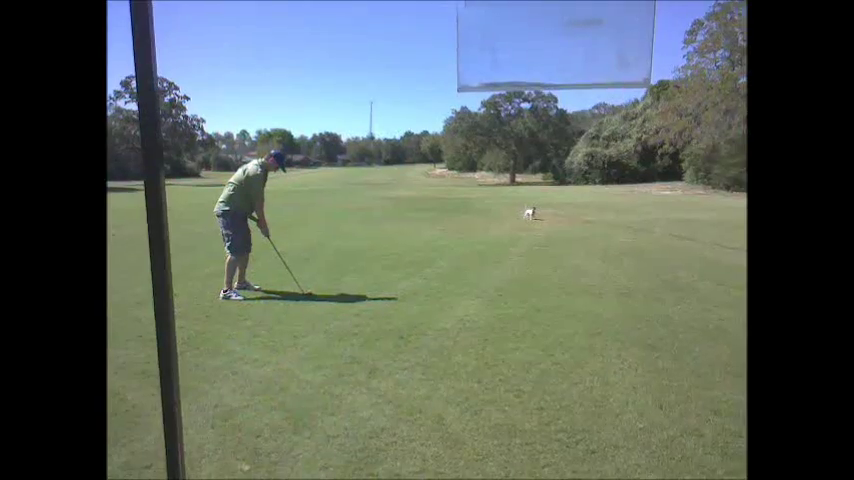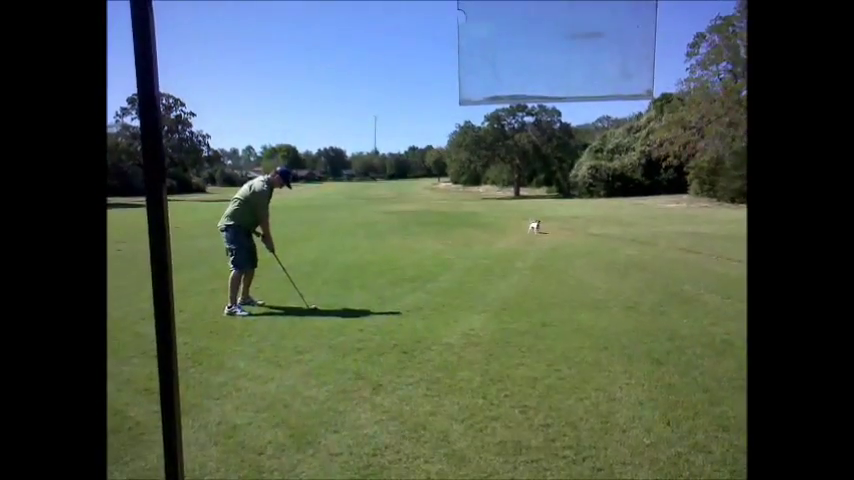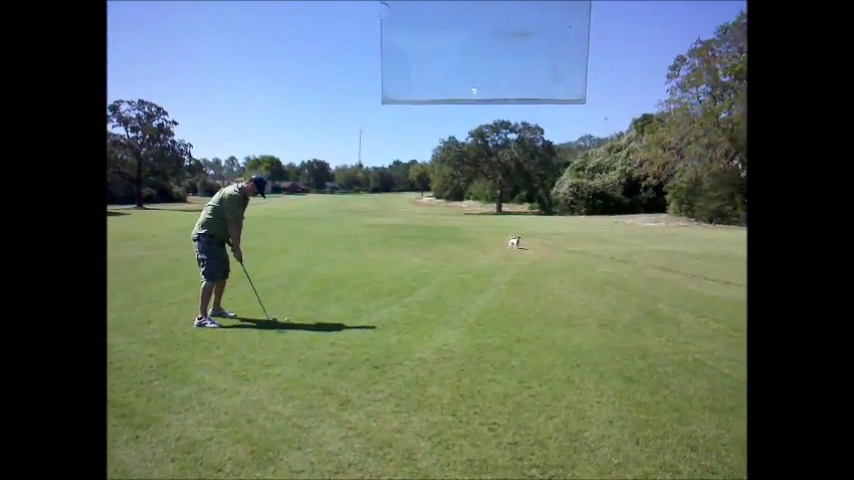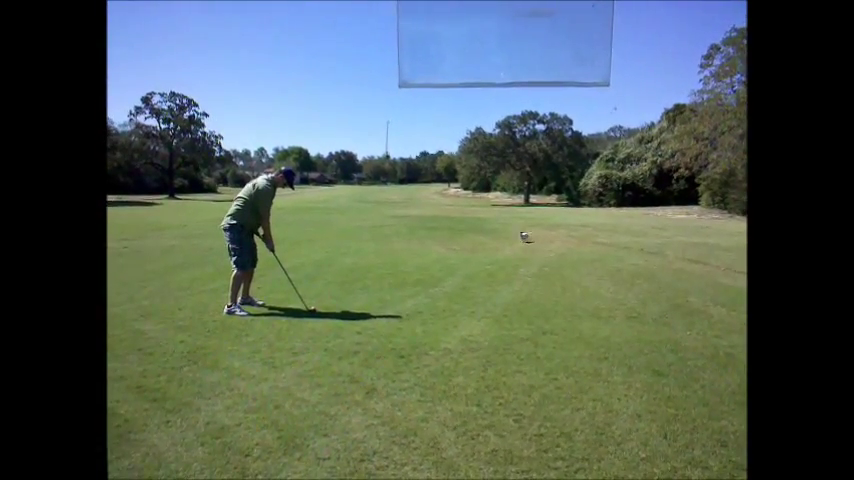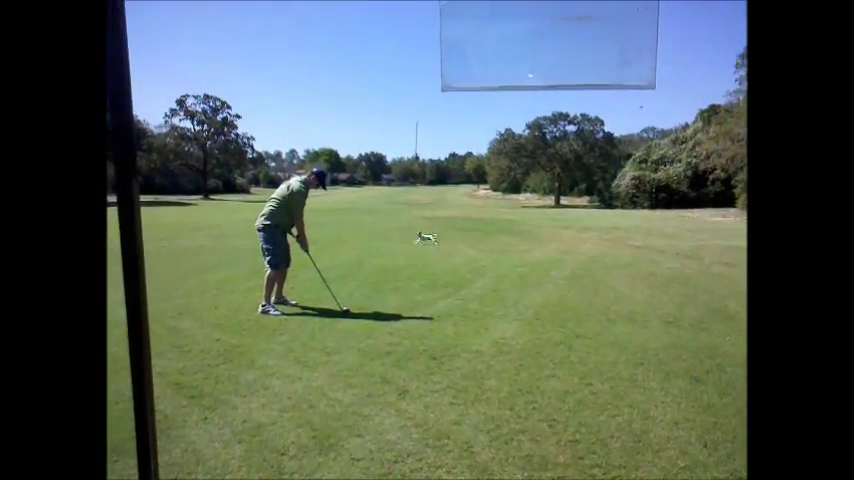
dt=1s
person 1, frame 1
left shoulder: (257, 167)
right shoulder: (256, 172)
left elbow: (255, 199)
right elbow: (257, 201)
left wrist: (260, 220)
right wrist: (263, 223)
left hip: (236, 211)
right hip: (229, 211)
left knee: (245, 248)
right knee: (235, 251)
left ankle: (241, 282)
right ankle: (227, 290)
person 1, frame 2
left shoulder: (263, 184)
right shoulder: (261, 188)
left elbow: (262, 215)
right elbow: (263, 217)
left wrist: (265, 235)
right wrist: (268, 239)
left hip: (242, 227)
right hip: (233, 226)
left knee: (251, 264)
right knee: (239, 266)
left ankle: (244, 297)
right ankle: (231, 306)
person 1, frame 3
left shoulder: (243, 197)
right shoulder: (232, 194)
left elbow: (238, 223)
right elbow: (231, 223)
left wrist: (236, 245)
right wrist: (237, 248)
left hip: (217, 237)
right hip: (205, 236)
left knee: (222, 274)
right knee: (210, 277)
left ankle: (216, 308)
right ankle: (201, 317)
person 1, frame 4
left shoulder: (265, 183)
right shoulder: (265, 187)
left elbow: (263, 215)
right elbow: (264, 216)
left wrist: (265, 235)
right wrist: (269, 238)
left hip: (243, 226)
right hip: (236, 226)
left knee: (250, 263)
right knee: (241, 266)
left ankle: (245, 297)
right ankle: (231, 305)
person 1, frame 5
left shoulder: (297, 183)
right shoulder: (299, 188)
left elbow: (295, 216)
right elbow: (298, 218)
left wrist: (299, 235)
right wrist: (303, 239)
left hip: (276, 226)
right hip: (270, 226)
left knee: (284, 263)
right knee: (275, 265)
left ankle: (278, 296)
right ankle: (265, 304)
